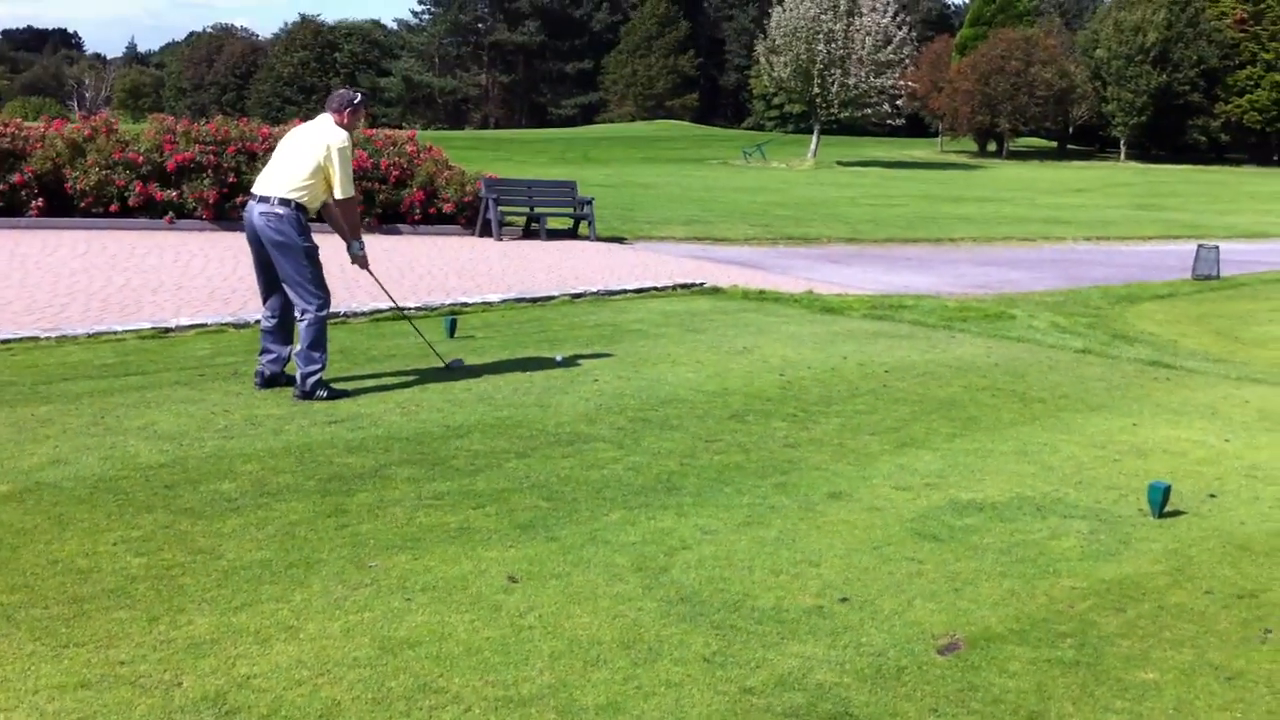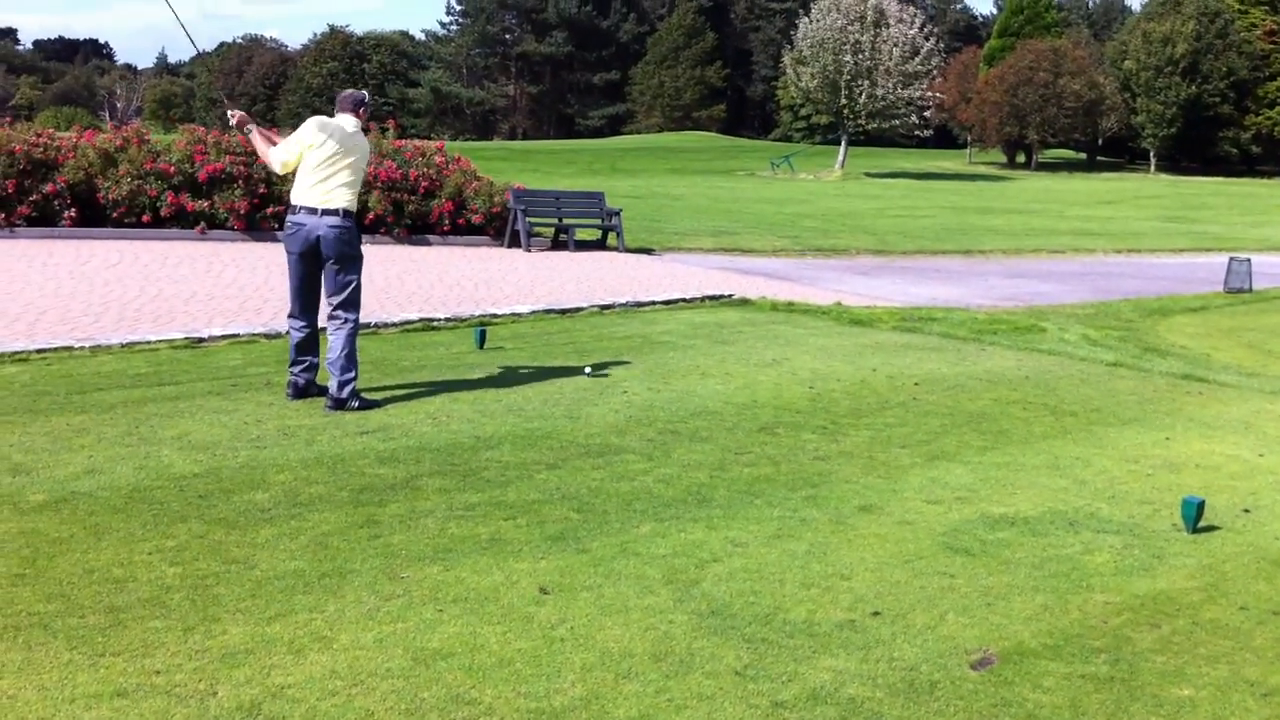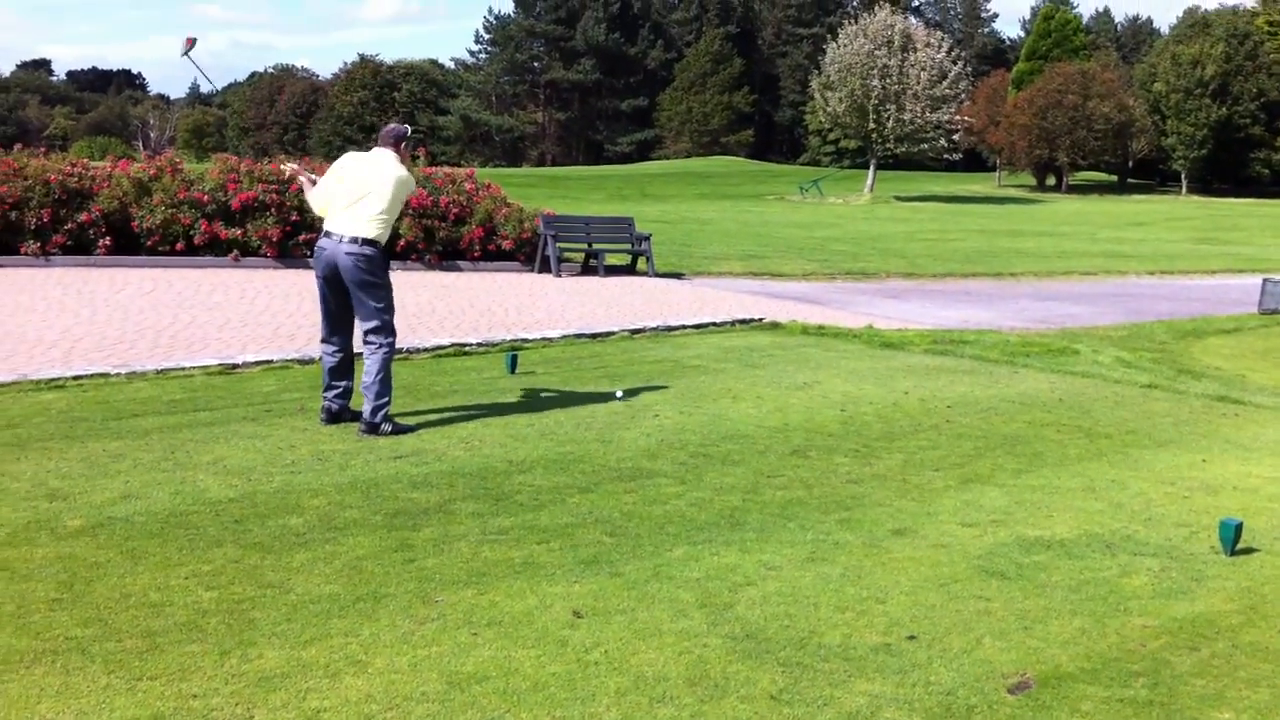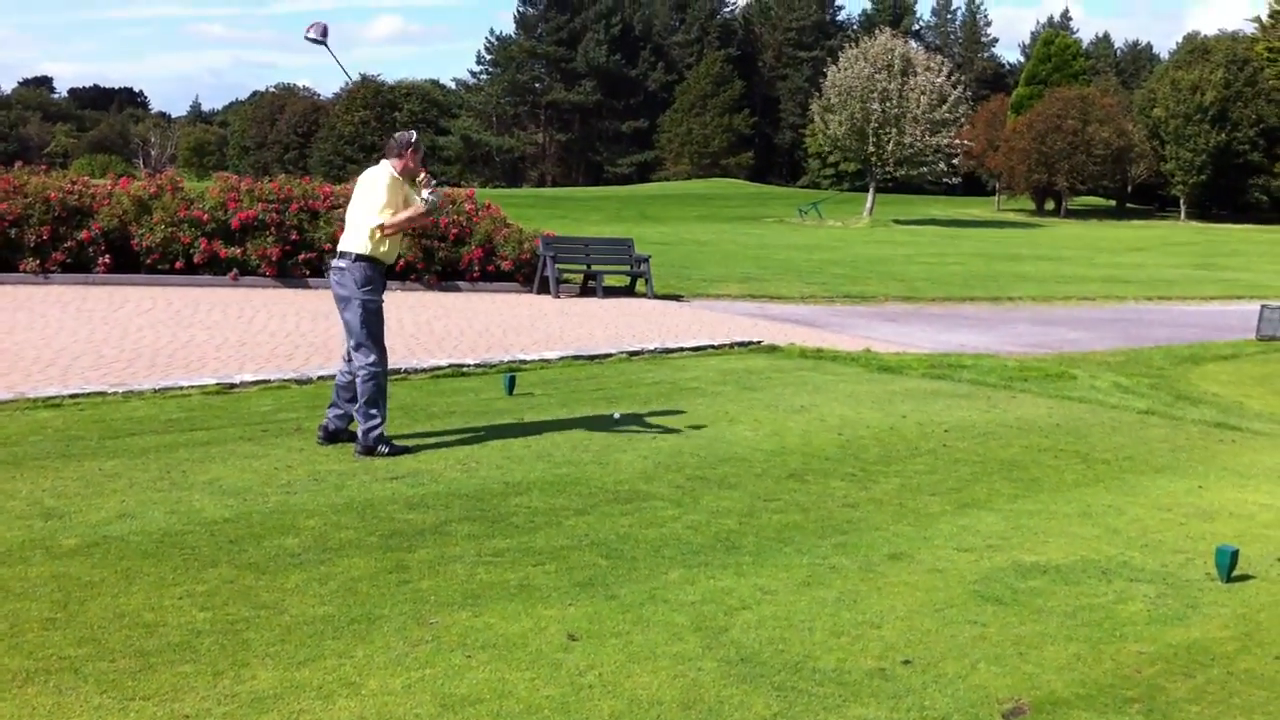
dt=0.5s
person 1, frame 1
left shoulder: (304, 129)
right shoulder: (338, 138)
left elbow: (324, 198)
right elbow: (344, 201)
left wrist: (347, 238)
right wrist: (356, 244)
left hip: (255, 209)
right hip: (282, 216)
left knee: (276, 299)
right knee: (312, 302)
left ankle: (270, 369)
right ankle: (309, 381)
person 1, frame 2
left shoulder: (318, 124)
right shoulder: (363, 144)
left elbow: (281, 162)
right elbow: (297, 147)
left wrist: (251, 128)
right wrist: (256, 127)
left hip: (299, 221)
right hip: (338, 225)
left knee: (301, 309)
right knee: (343, 313)
left ankle: (300, 380)
right ankle: (342, 392)
person 1, frame 3
left shoulder: (350, 160)
right shoulder: (405, 179)
left elbow: (319, 204)
left wrist: (304, 178)
right wrist: (312, 178)
left hip: (326, 247)
right hip: (365, 255)
left knee: (335, 335)
right knee: (379, 338)
left ankle: (333, 405)
right ankle: (374, 417)
person 1, frame 4
left shoulder: (399, 184)
right shoulder: (378, 177)
left elbow: (416, 216)
right elbow: (383, 227)
left wrist: (426, 197)
right wrist: (421, 207)
left hip: (359, 271)
right hip: (357, 271)
left knee: (358, 354)
right knee: (370, 356)
left ankle: (335, 425)
right ankle: (370, 437)
